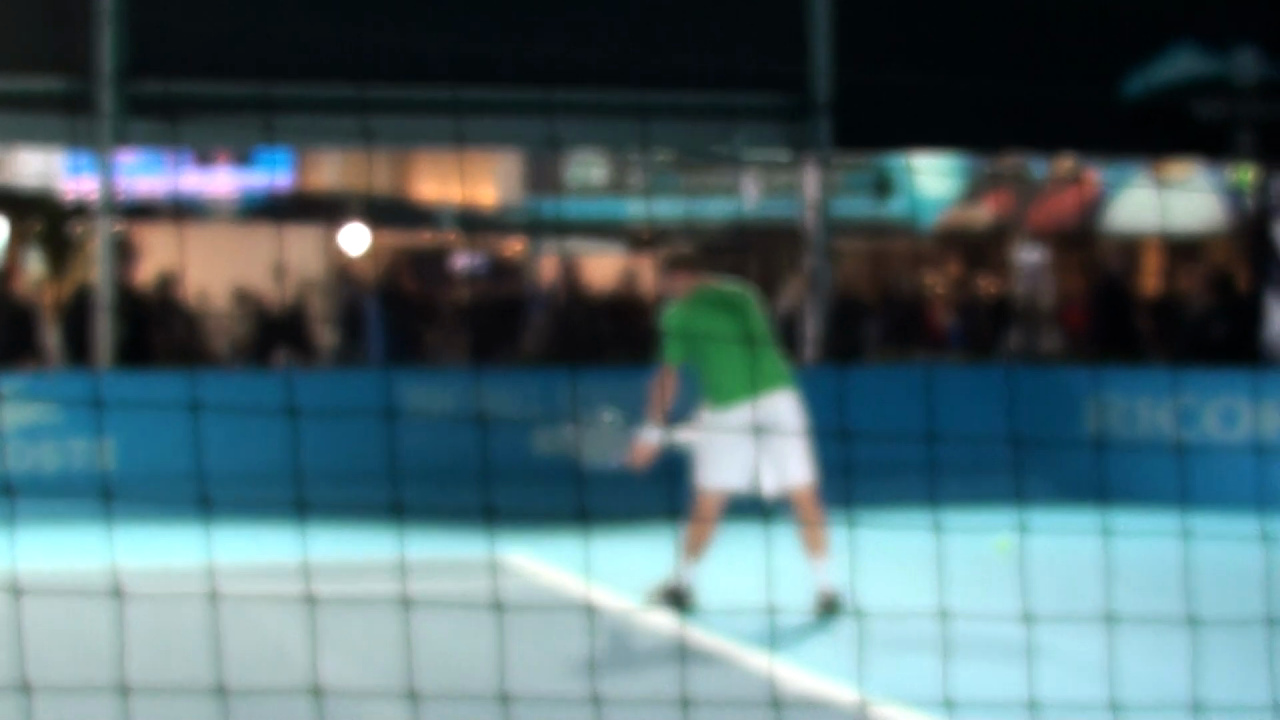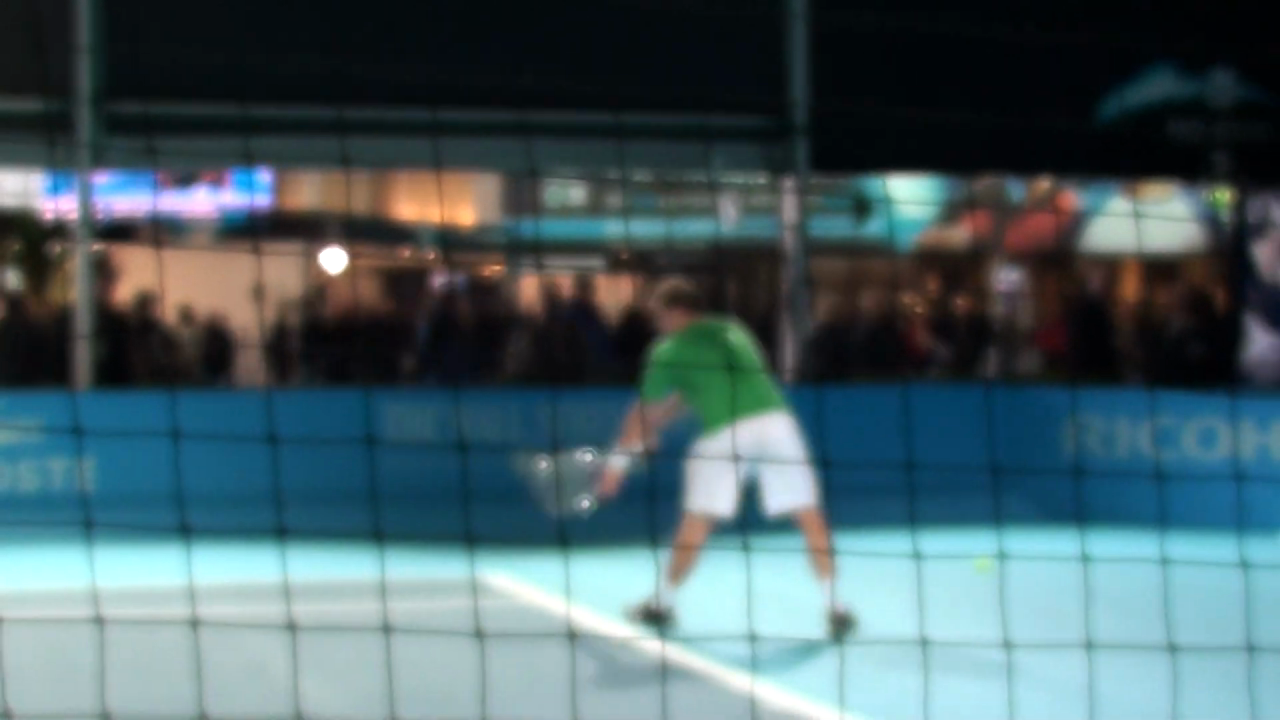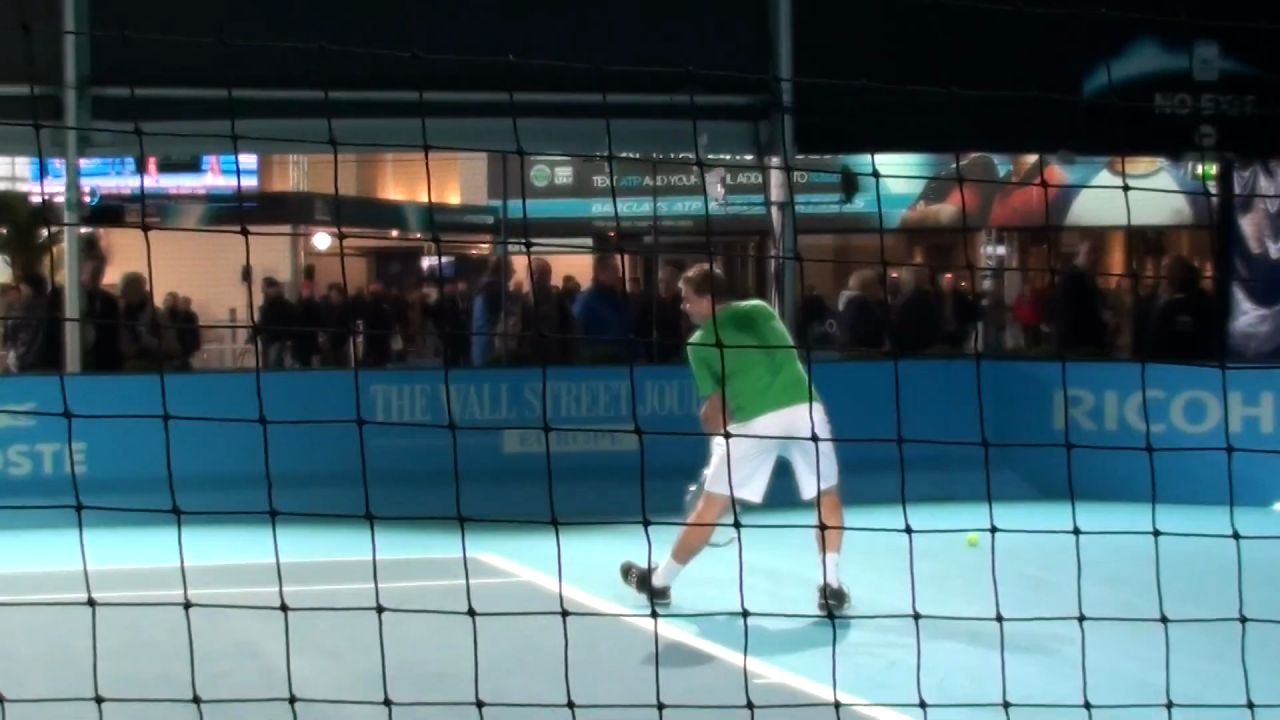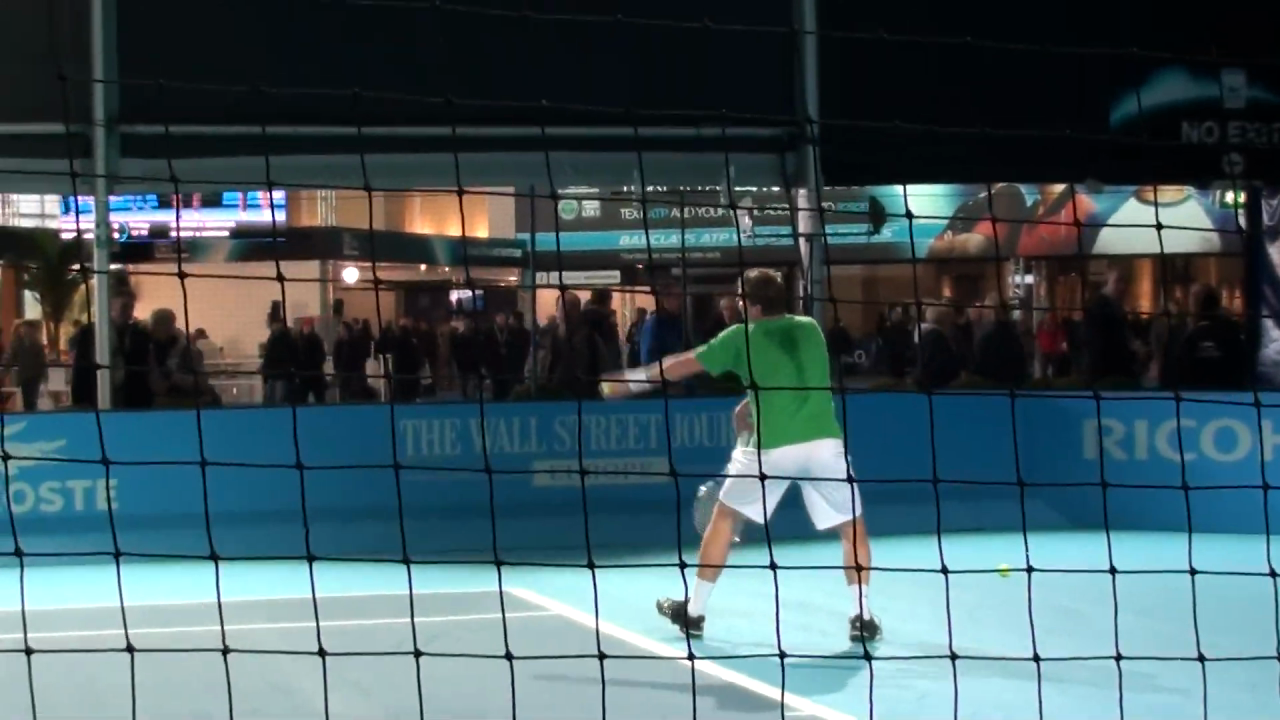
dt=0.4s
person 1, frame 1
left shoulder: (678, 312)
right shoulder: (743, 294)
left elbow: (667, 377)
left wrist: (652, 432)
left hip: (730, 409)
right hip: (778, 397)
left knee: (708, 502)
right knee: (804, 496)
left ankle: (680, 586)
right ankle: (825, 588)
person 1, frame 2
left shoulder: (669, 350)
right shoulder: (730, 329)
left elbow: (643, 410)
left wrist: (617, 462)
right wrist: (651, 429)
left hip: (727, 433)
right hip: (775, 421)
left knee: (695, 523)
right knee: (811, 518)
left ankle: (661, 605)
right ankle: (835, 609)
person 1, frame 3
left shoulder: (700, 342)
right shoulder: (761, 310)
left elbow: (716, 406)
left hip: (754, 423)
right hip: (806, 411)
left knee: (710, 506)
right knee: (828, 498)
left ankle: (658, 581)
right ankle: (831, 585)
person 1, frame 4
left shoulder: (740, 337)
right shoulder: (811, 330)
left elbow: (684, 365)
left wrist: (629, 379)
left hip: (770, 447)
right hip: (824, 443)
left knee: (723, 519)
right knee: (852, 529)
left ankle: (693, 610)
right ankle: (861, 615)
